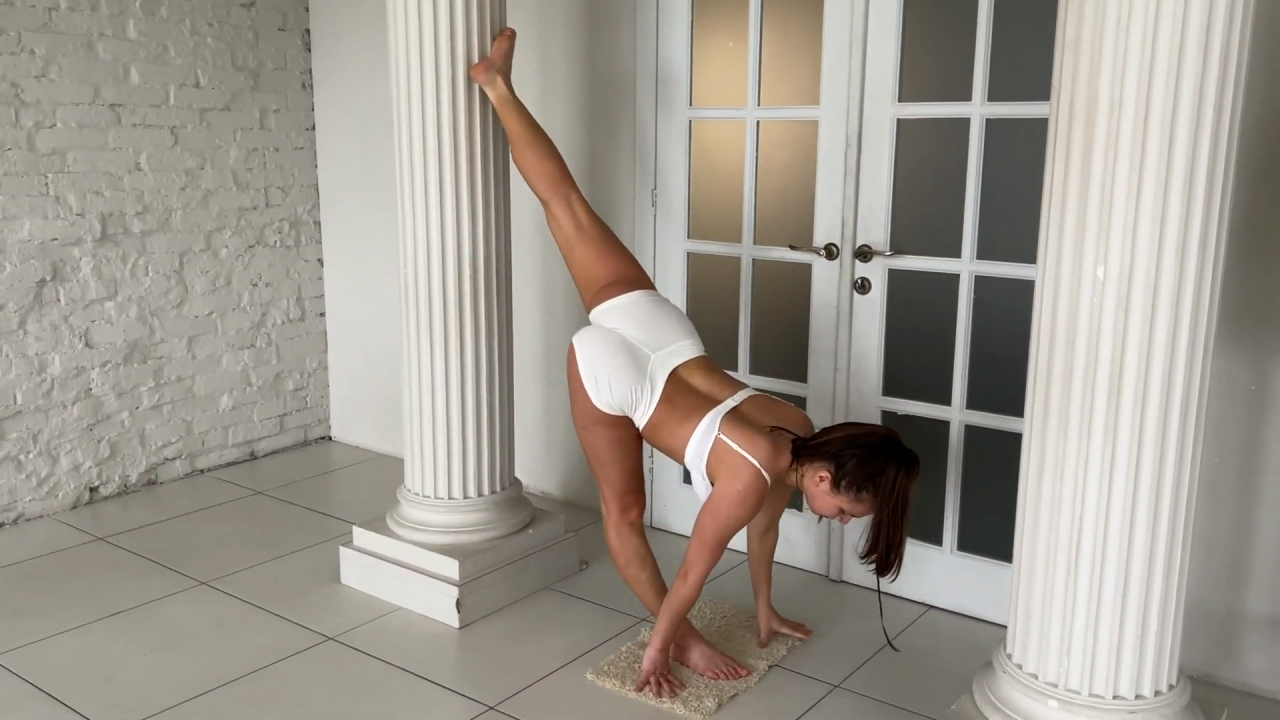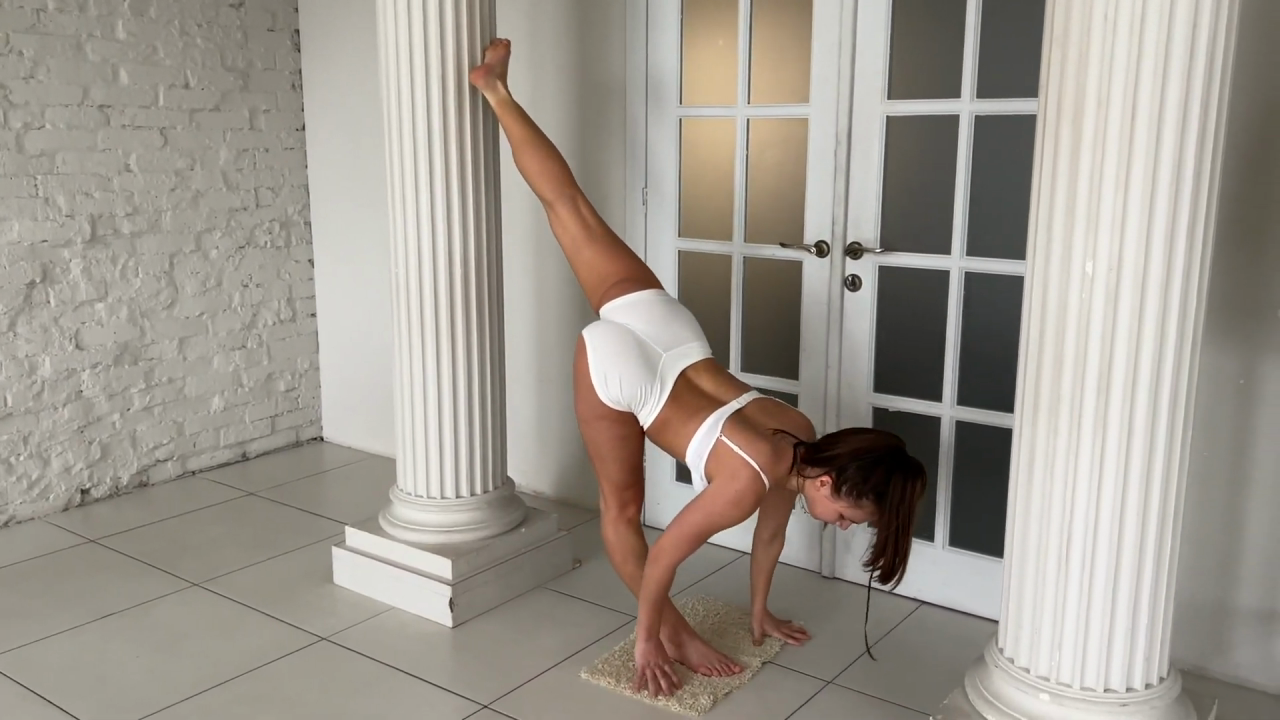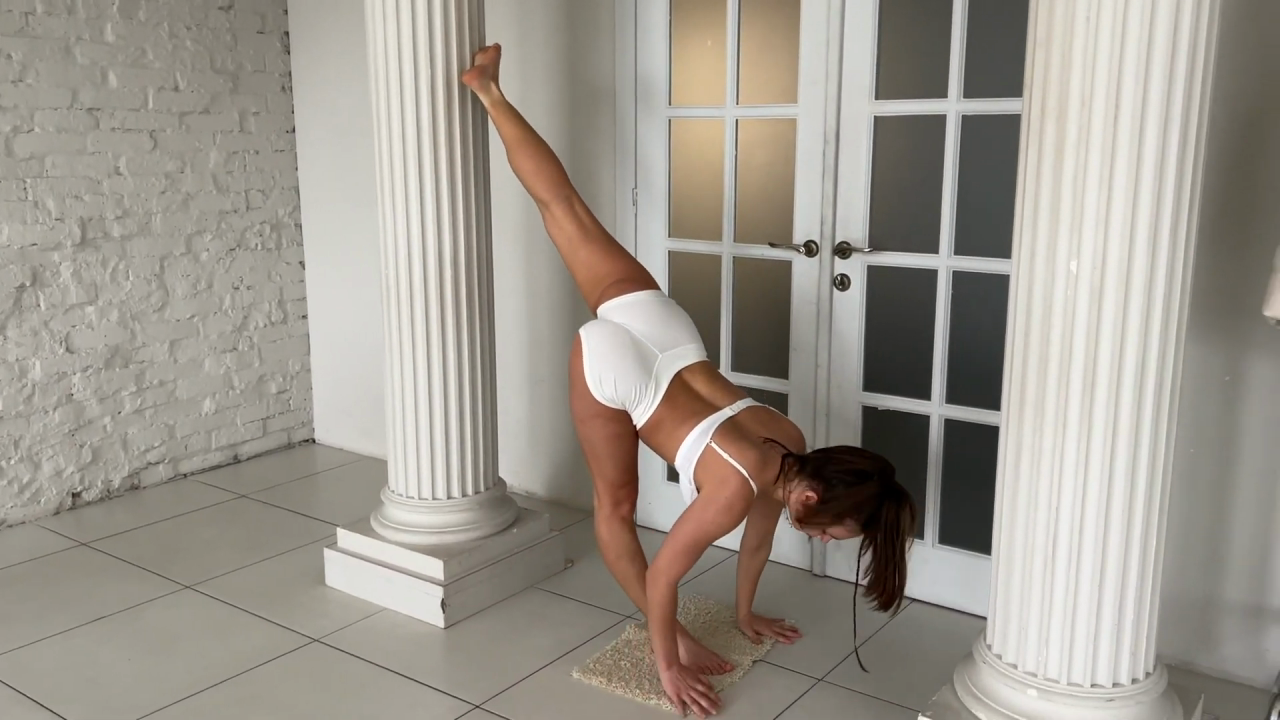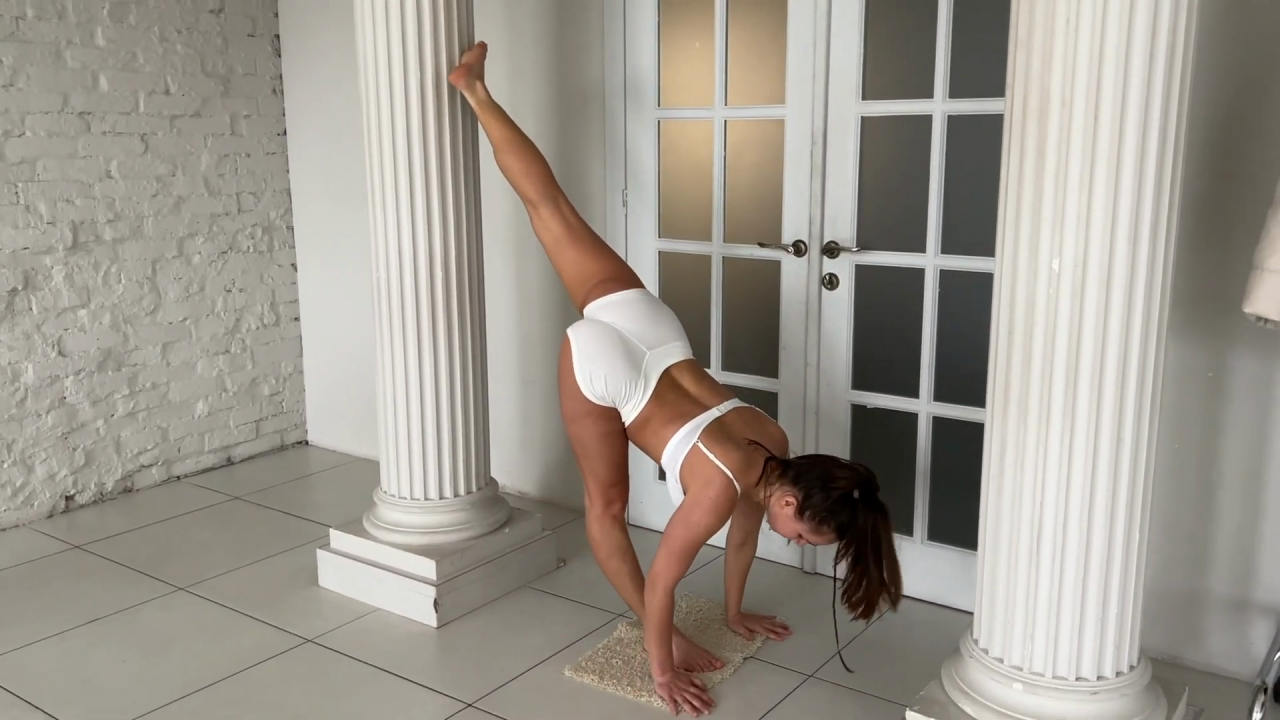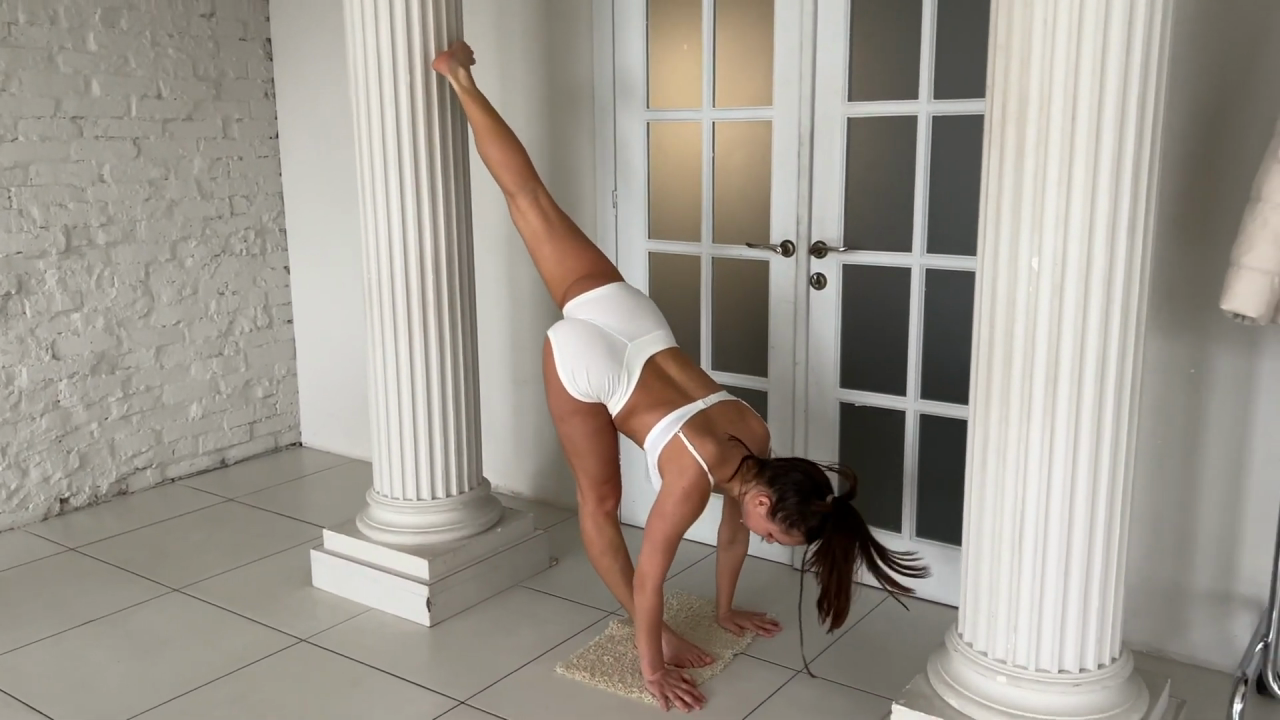
dt=0.2s
person 1, frame 1
left shoulder: (799, 435)
right shoulder: (750, 478)
left elbow: (765, 523)
right elbow: (692, 575)
left wrist: (765, 610)
right wrist: (663, 647)
left hip: (649, 324)
right hip: (611, 366)
right knee: (624, 514)
left ankle: (498, 85)
person 1, frame 2
left shoulder: (801, 442)
right shoulder: (748, 481)
left elbow: (771, 531)
right elbow: (659, 560)
left wrist: (760, 613)
right wrist: (650, 643)
left hip: (656, 320)
right hip: (620, 363)
left knee: (571, 207)
right knee: (621, 509)
left ankle: (497, 89)
person 1, frame 3
left shoulder: (790, 450)
right shoulder: (736, 488)
left elbow: (758, 536)
right elbow: (662, 575)
left wrist: (746, 616)
left hip: (654, 321)
right hip: (615, 361)
left knee: (566, 208)
right knee: (616, 508)
left ankle: (491, 91)
person 1, frame 4
left shoulder: (774, 449)
right shoulder: (716, 488)
left elbow: (746, 529)
right elbow: (659, 583)
left wrist: (735, 613)
left hip: (641, 321)
right hip: (602, 361)
left knee: (556, 206)
person 1, frame 5
left shoulder: (756, 447)
right shoulder: (694, 479)
left elbow: (732, 529)
right elbow: (652, 580)
left wrist: (727, 609)
right wrist: (653, 671)
left hip: (620, 313)
right hip: (586, 354)
left knee: (531, 198)
